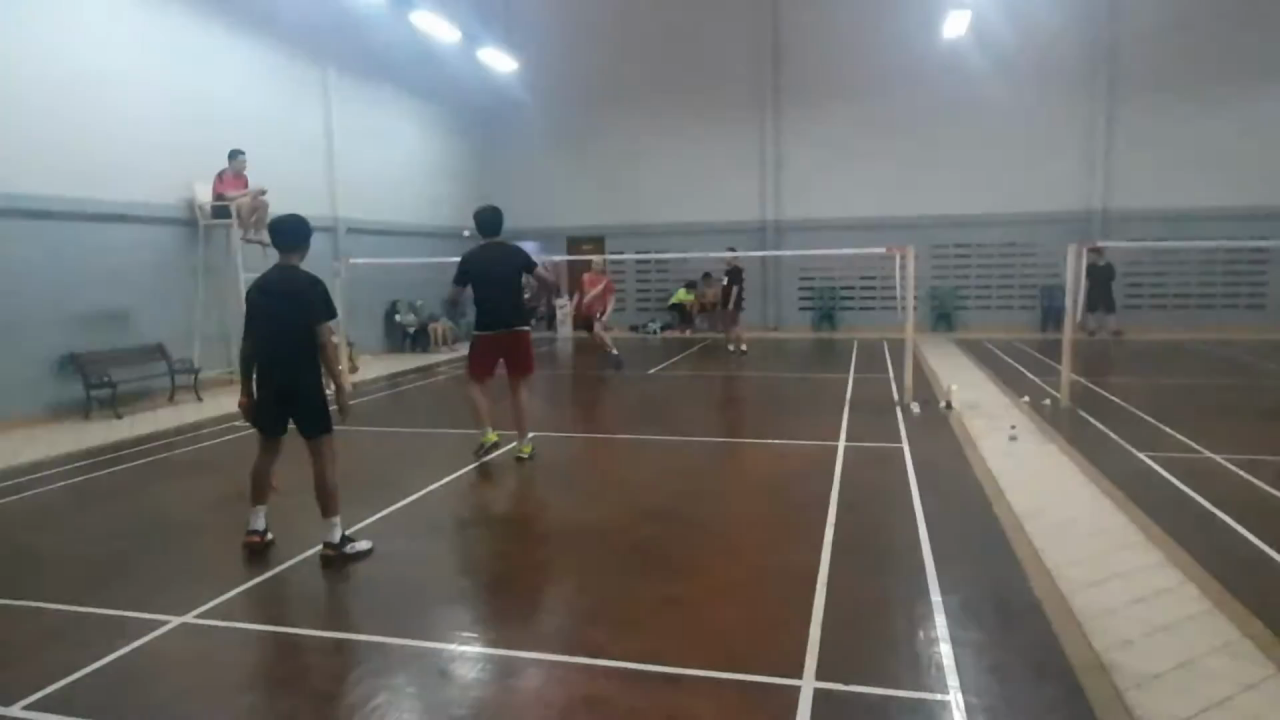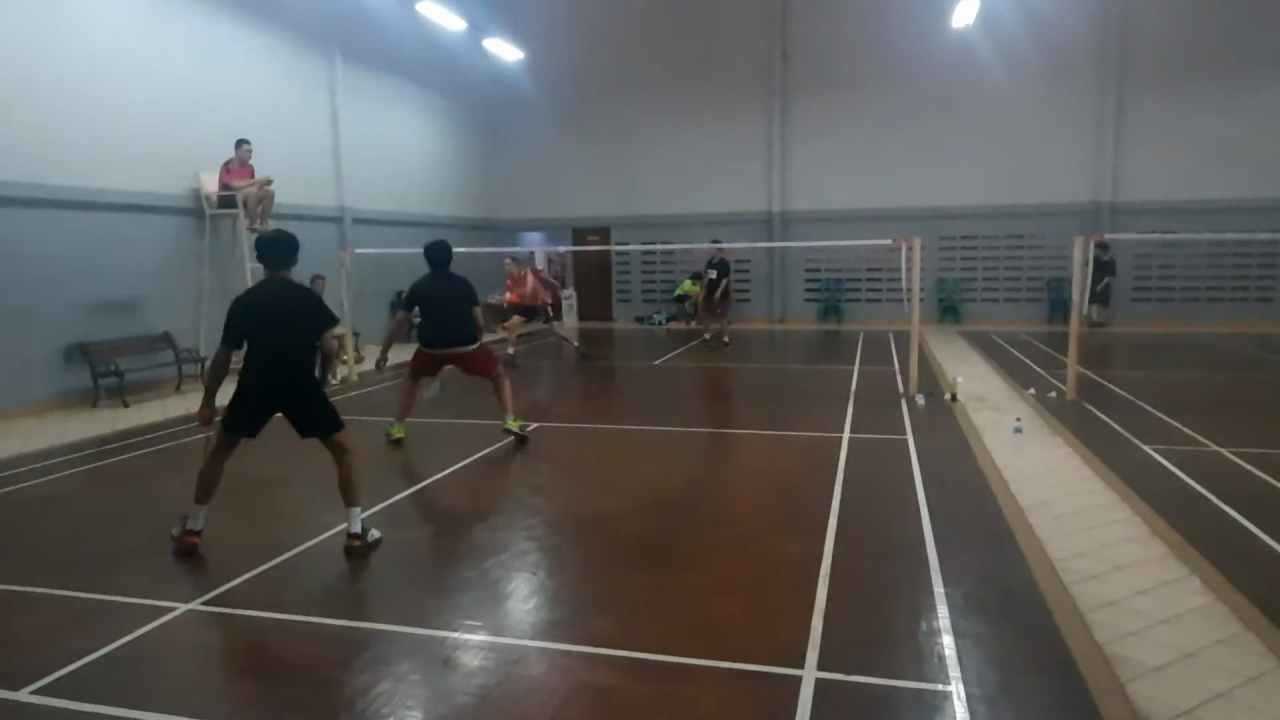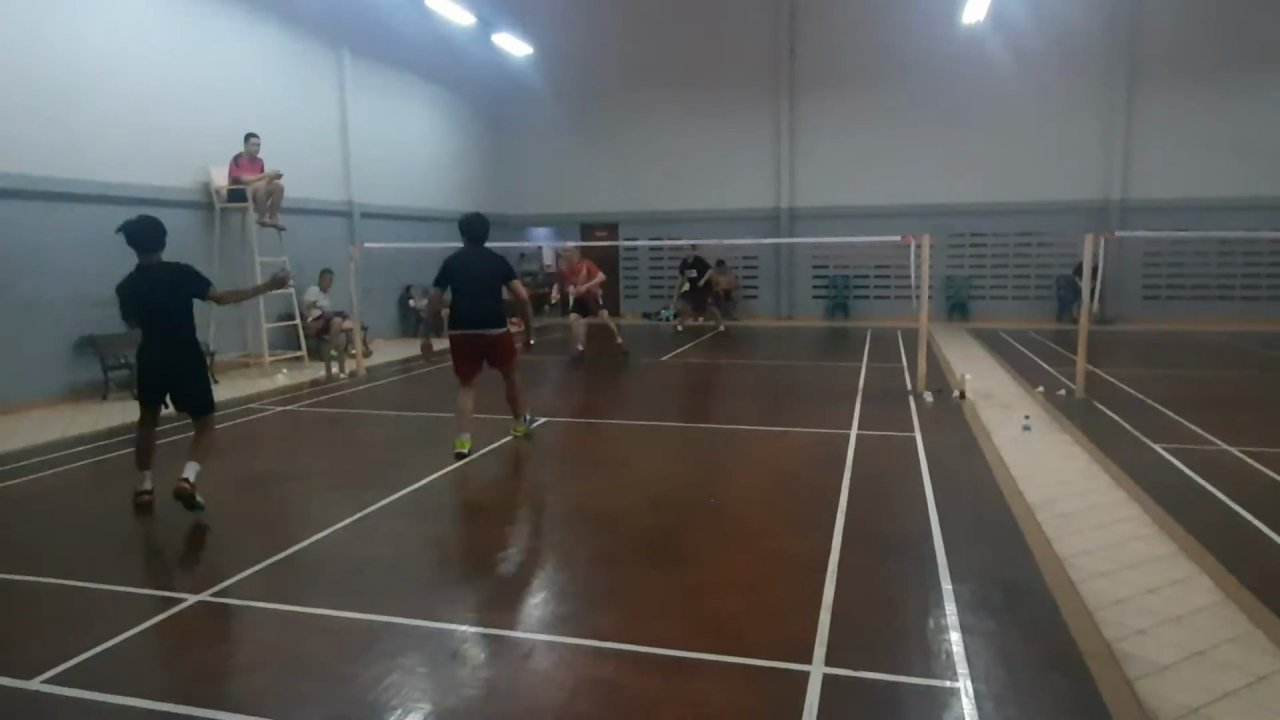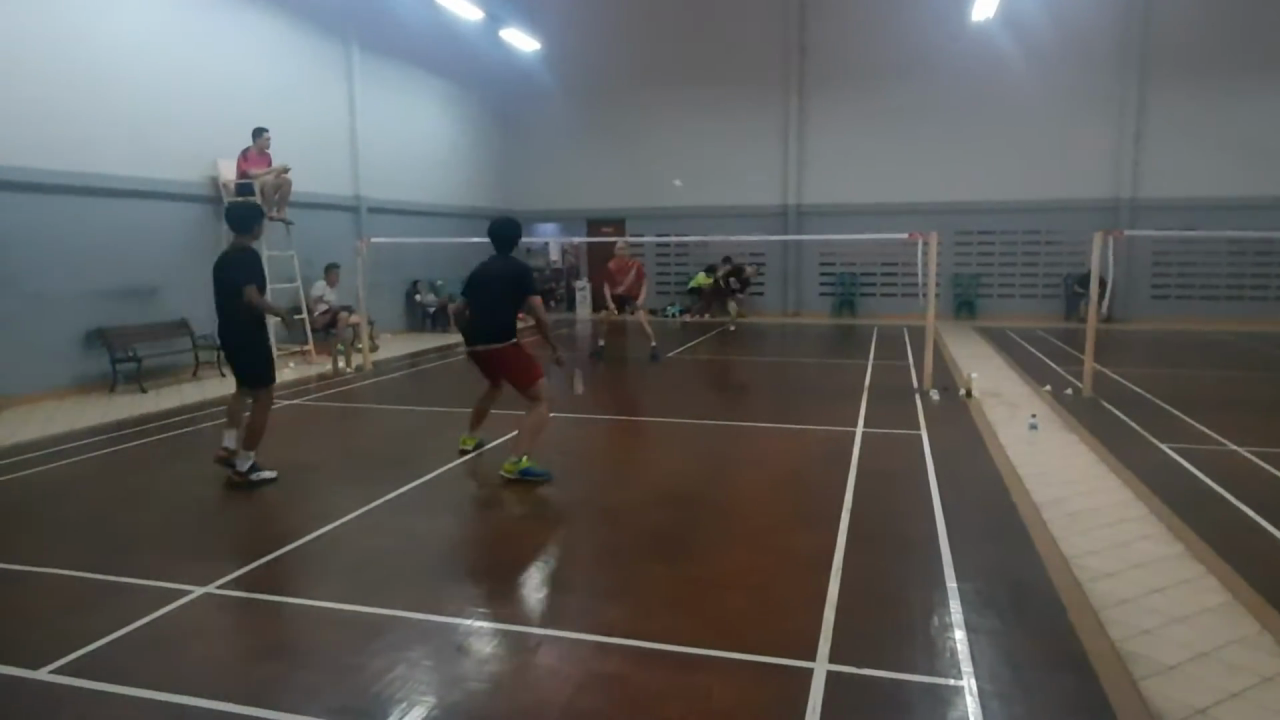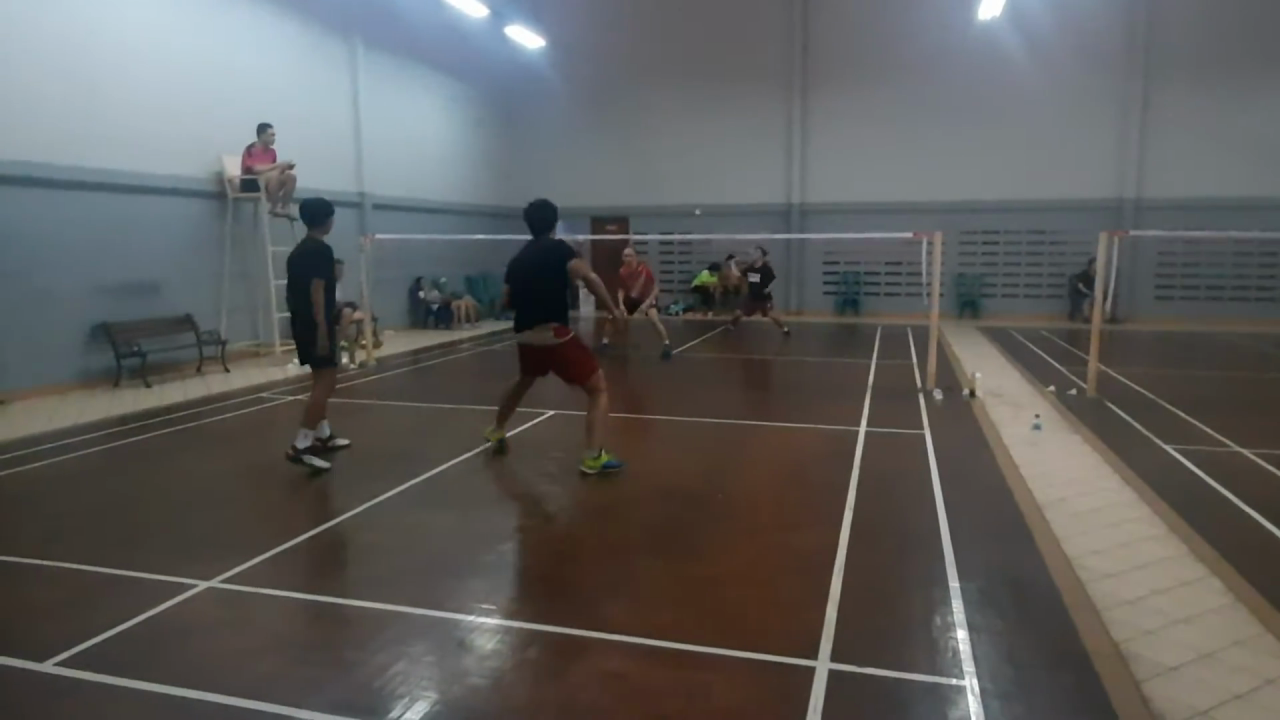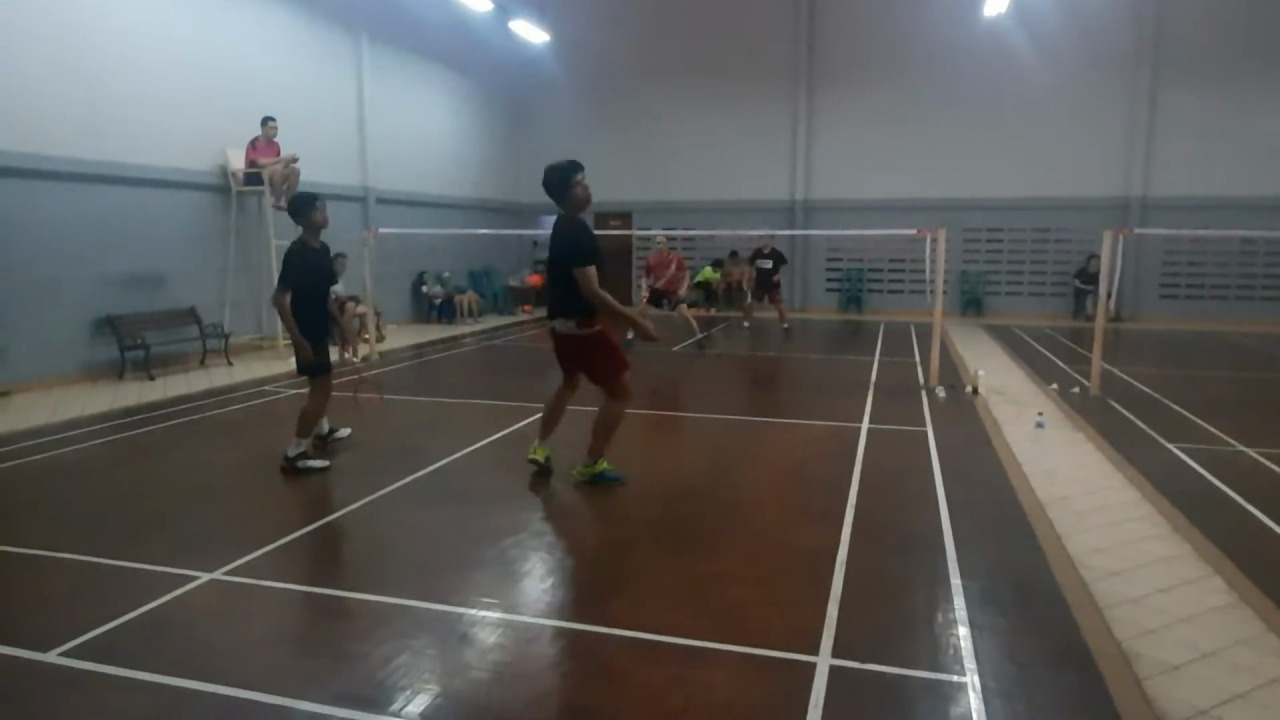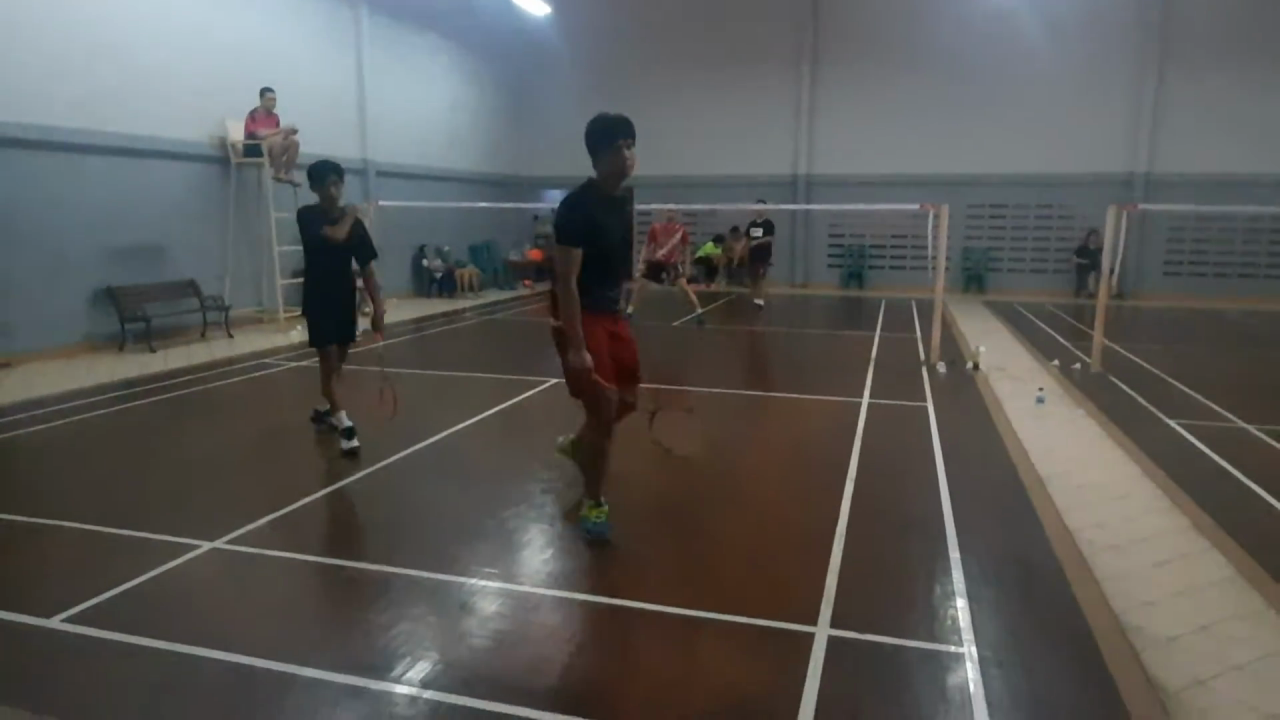
dt=0.7s
person 1, frame 1
left shoulder: (257, 287)
right shoulder: (310, 285)
left elbow: (248, 345)
right elbow: (324, 340)
left wrist: (247, 390)
right wrist: (340, 386)
left hip: (268, 383)
right hip: (303, 382)
left knee: (266, 452)
right knee: (323, 457)
left ankle: (256, 529)
right ankle: (334, 540)
person 1, frame 2
left shoulder: (244, 302)
right shoulder: (307, 299)
left elbow: (223, 359)
right elbow: (329, 348)
left wrist: (207, 403)
right wrist: (321, 378)
left hip: (256, 386)
right hip: (303, 387)
left knee: (218, 452)
right knee: (344, 451)
left ankle: (192, 529)
right ankle: (356, 532)
person 1, frame 3
left shoulder: (127, 288)
right shoulder: (179, 273)
right elbow: (220, 298)
right wrist: (269, 286)
left hip: (150, 364)
right hip: (187, 362)
left knee: (147, 423)
right knee: (204, 429)
left ankle: (144, 489)
right ankle: (187, 479)
person 1, frame 4
left shoulder: (223, 258)
right shoulder: (248, 256)
right elbow: (251, 297)
right wrist: (282, 314)
left hip: (230, 335)
right hip: (250, 336)
left knee: (244, 391)
right knee: (263, 399)
left ankle: (228, 447)
right ankle: (243, 467)
person 1, frame 5
left shoulder: (298, 251)
right shoulder: (321, 250)
left elbow: (292, 292)
right elbow: (317, 290)
right wrist: (322, 330)
left hip: (303, 324)
right hip: (316, 325)
left knee: (321, 381)
right knee: (325, 382)
left ankle: (322, 435)
right ankle: (301, 446)
person 1, frame 6
left shoulder: (323, 249)
right shoulder: (297, 253)
right elbow: (279, 298)
left wrist: (339, 322)
right wrist: (297, 339)
left hip: (321, 327)
right hip: (308, 331)
left knee: (322, 382)
right knee: (321, 388)
left ankle: (322, 429)
right ankle: (294, 455)
person 1, frame 7
left shoulder: (354, 222)
right shoulder: (307, 215)
left elbow: (367, 266)
right elbow: (336, 236)
left wrist: (377, 307)
right wrist: (349, 215)
left hip: (345, 299)
right hip: (318, 300)
left knee: (338, 360)
right knee: (329, 363)
left ankle: (324, 410)
right ankle: (345, 425)
person 2, frame 1
left shoulder: (470, 258)
right shoulder: (516, 253)
left elbow: (454, 298)
right elbow: (548, 281)
right wrist: (549, 287)
left hip: (485, 331)
right hip: (518, 328)
left knee: (476, 383)
right knee: (518, 386)
left ankle: (487, 433)
right ankle: (524, 444)
person 2, frame 2
left shoulder: (419, 286)
right shoulder: (464, 284)
left elbow: (399, 323)
right elbow: (479, 323)
left wrist: (383, 353)
right wrist: (475, 347)
left hip: (431, 348)
right hip: (466, 346)
left knee: (412, 379)
right knee: (499, 376)
left ankle: (397, 427)
right ankle: (510, 421)
person 2, frame 3
left shoulder: (452, 262)
right shoulder: (499, 261)
left elbow: (434, 301)
right elbow: (523, 298)
left wrist: (427, 336)
right wrist: (529, 331)
left hip: (461, 331)
right hip: (495, 328)
left knee: (466, 384)
right knee: (510, 372)
left ankle: (463, 440)
right ankle: (520, 422)
person 2, frame 4
left shoulder: (479, 271)
right shoulder: (519, 270)
left elbow: (458, 311)
right elbow: (538, 315)
right wrist: (554, 348)
left hip: (474, 345)
right hip: (500, 343)
left knee: (496, 385)
right knee: (540, 400)
left ankle: (469, 439)
right ankle: (516, 462)
person 2, frame 5
left shoulder: (516, 260)
right shoulder: (558, 249)
left elbow: (506, 302)
right elbow: (589, 278)
right wrist: (612, 309)
left hip: (525, 336)
right hip: (555, 334)
left knee: (524, 382)
right knee: (598, 389)
left ankle: (497, 432)
right ankle: (593, 457)
person 2, frame 6
left shoulder: (564, 228)
right shoulder: (576, 233)
right elbow: (592, 290)
right wrist: (635, 321)
left hip: (561, 322)
right hip: (581, 324)
left knee: (569, 385)
right knee: (619, 392)
left ankle: (540, 447)
right ankle: (592, 465)
person 2, frame 7
left shoulder: (623, 203)
right shoulder: (577, 206)
right elbow: (564, 281)
right wrist: (575, 347)
left hip: (611, 315)
right hip: (579, 318)
left knee: (624, 402)
right knee: (603, 409)
left ankle: (576, 445)
right ankle: (593, 504)
